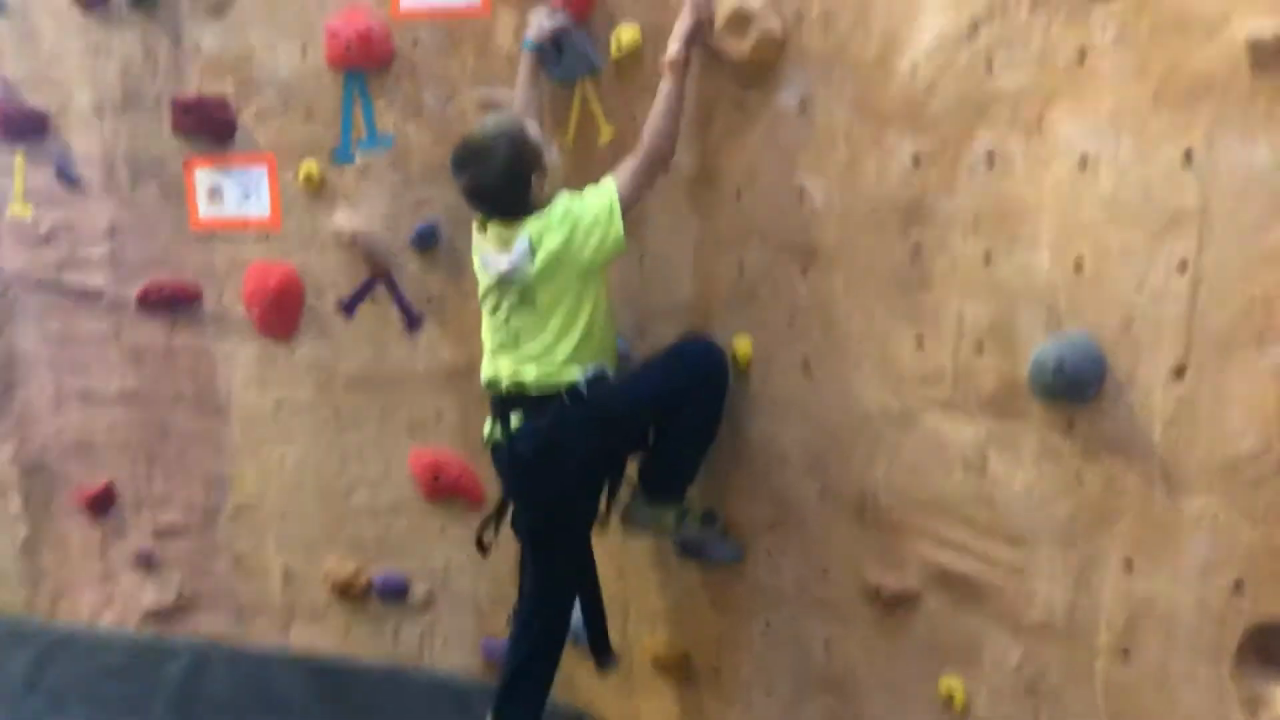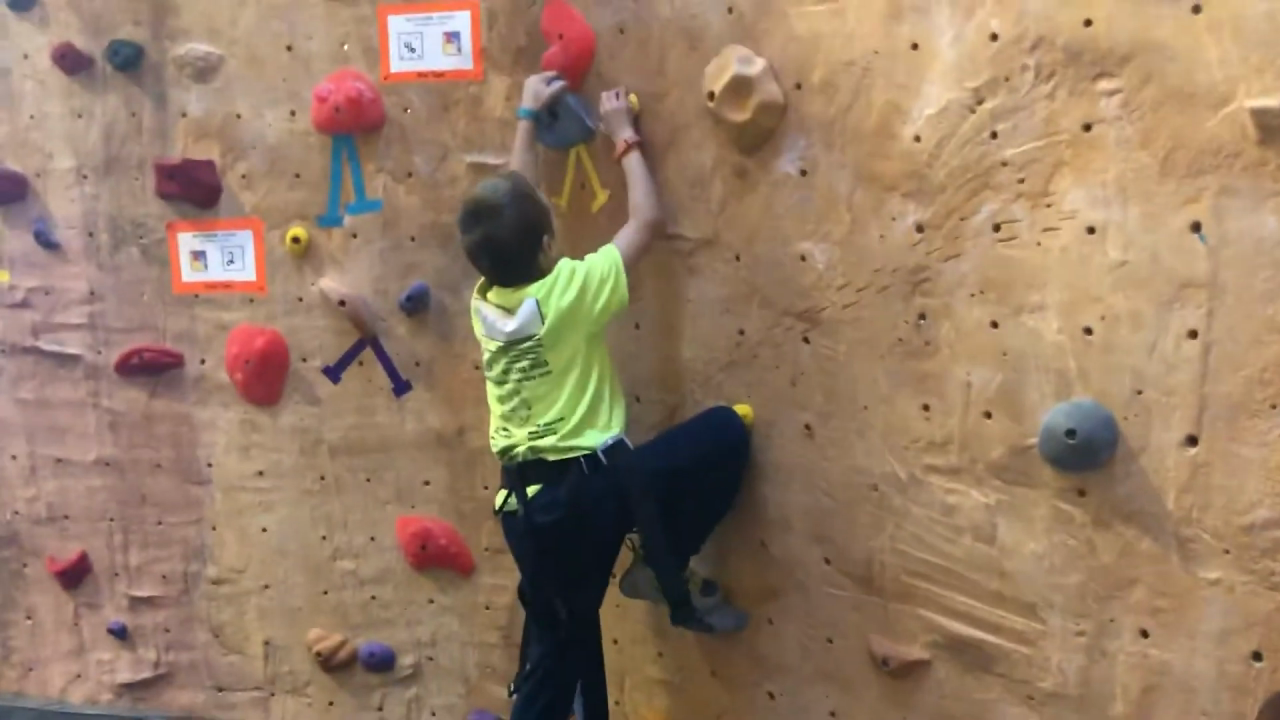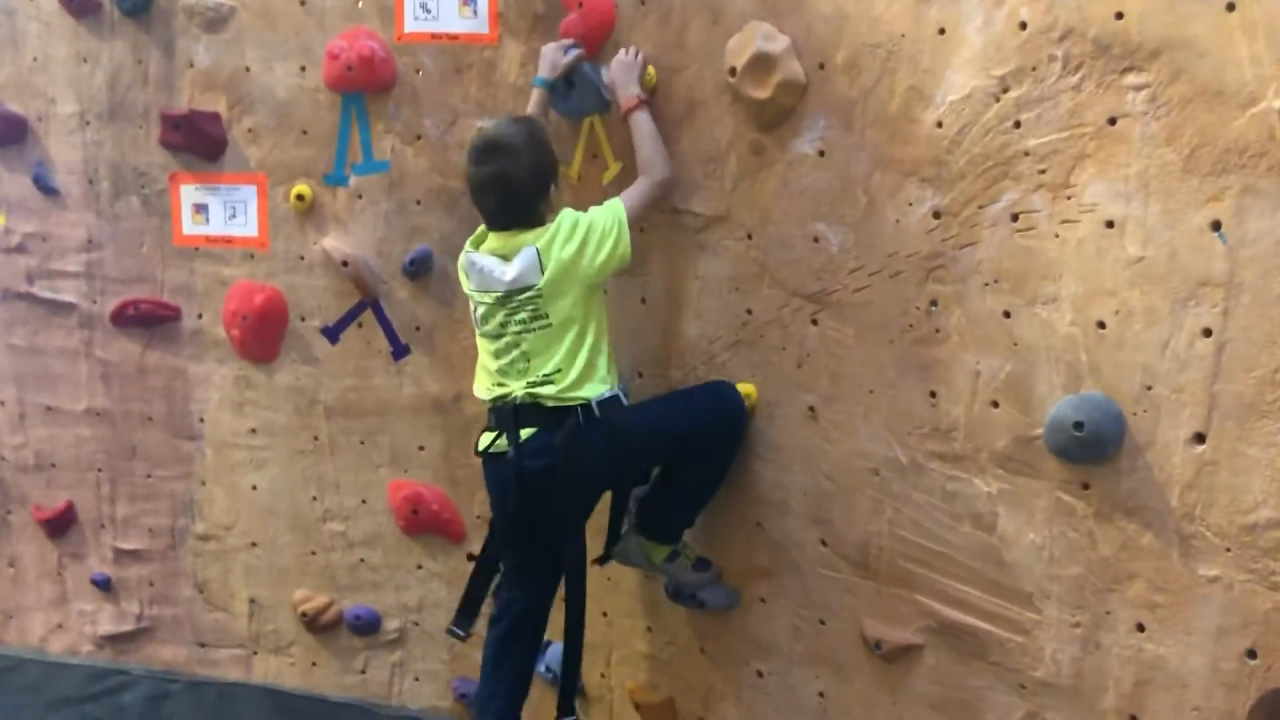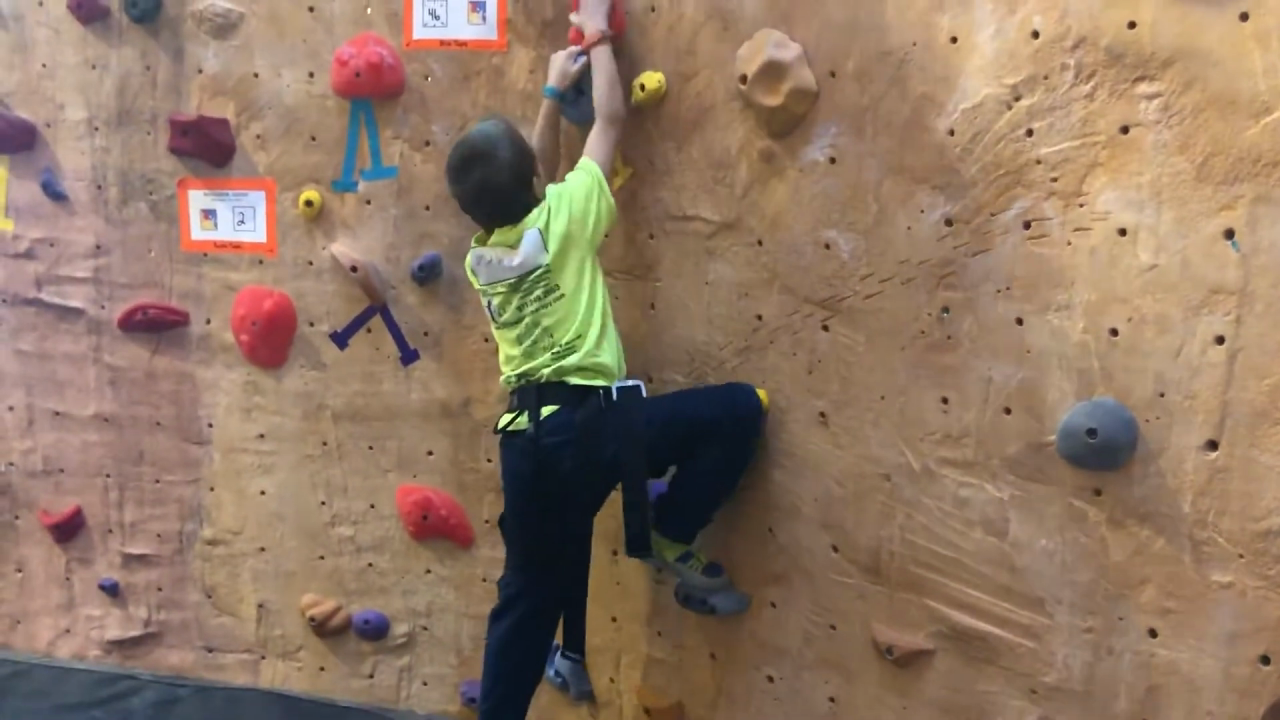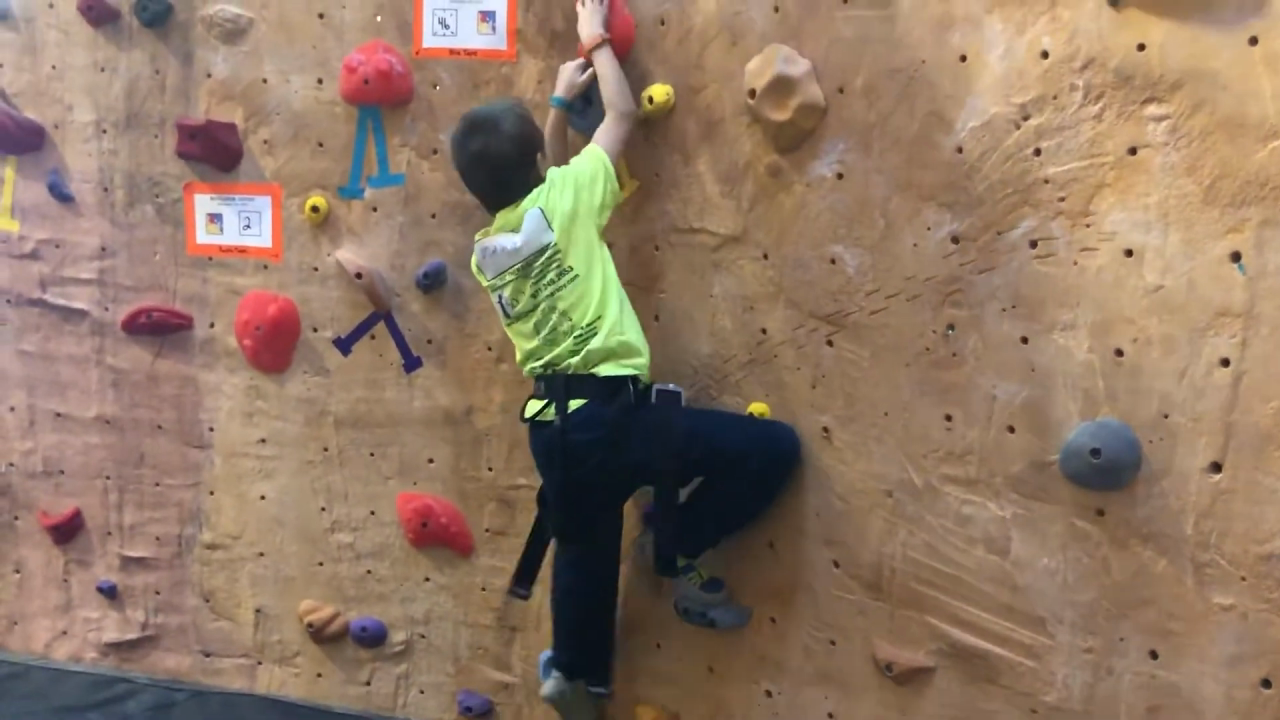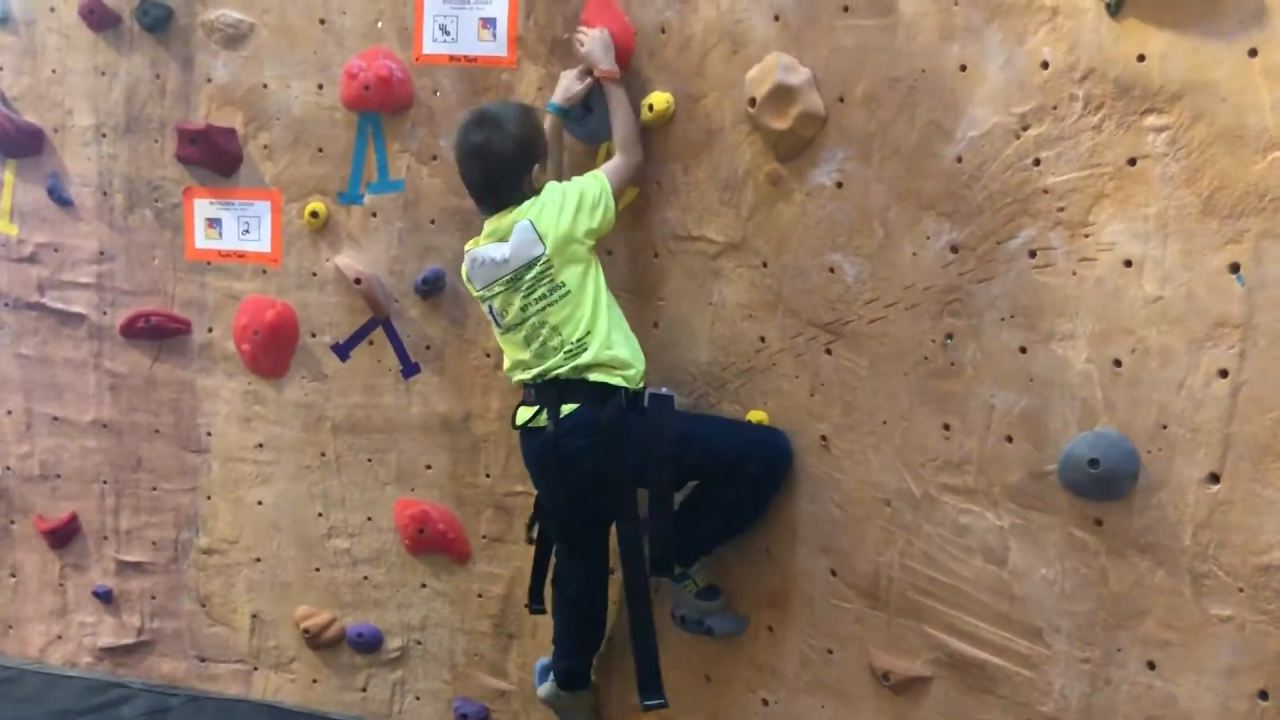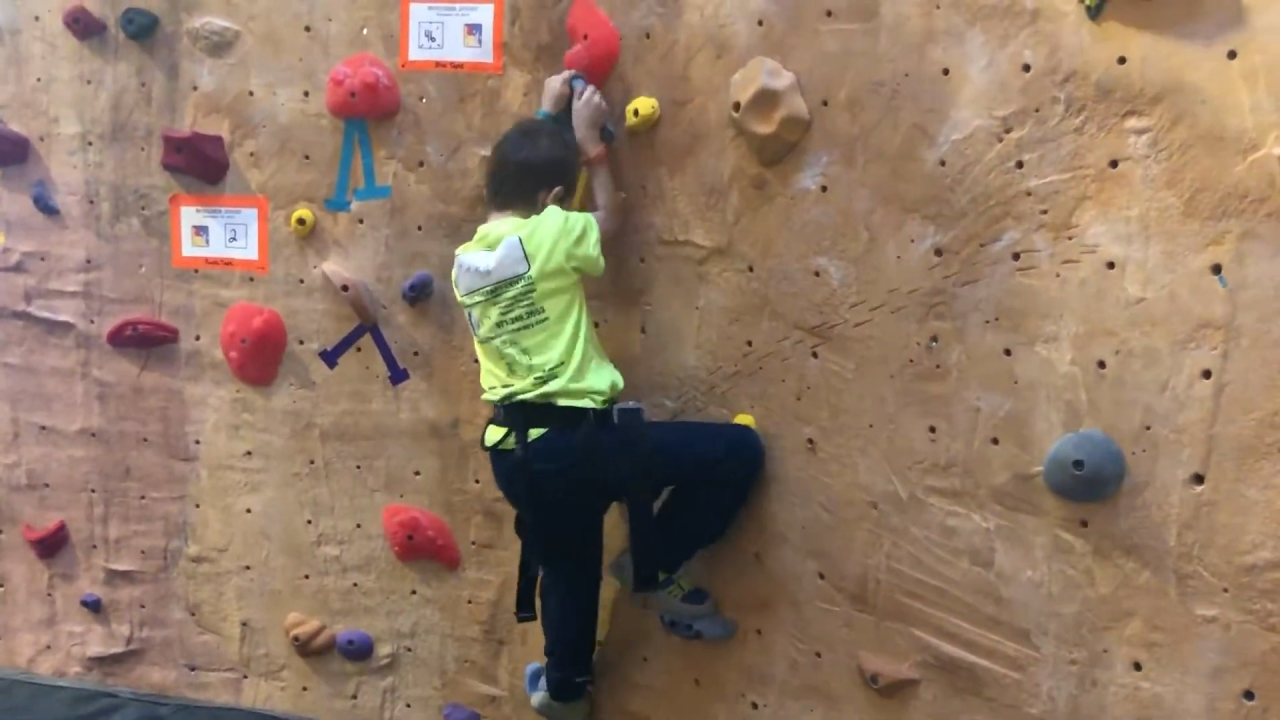
dt=0.4s
person 1, frame 1
left shoulder: (486, 232)
right shoulder: (563, 222)
left elbow: (518, 130)
right elbow: (651, 152)
left hip: (519, 436)
right hip: (573, 421)
left knee: (548, 579)
right knee: (700, 359)
right ankle: (658, 501)
person 1, frame 2
left shoulder: (484, 301)
right shoulder: (570, 290)
left elbow: (509, 209)
right elbow: (647, 219)
left wrist: (527, 118)
right wrist: (623, 134)
left hip: (526, 504)
right hip: (589, 489)
left knee: (554, 647)
right knee: (724, 432)
right ankle: (661, 569)
person 1, frame 3
left shoulder: (475, 254)
right shoulder: (573, 240)
left elbow: (506, 178)
right elbow: (657, 176)
left wrist: (541, 88)
right wrist: (630, 95)
left hip: (507, 452)
right hip: (578, 438)
left knee: (521, 598)
right knee: (721, 406)
right ankle: (652, 537)
person 1, frame 4
left shoulder: (479, 258)
right shoulder: (564, 217)
left elbow: (521, 188)
right elbow: (611, 119)
left wrist: (552, 93)
left hip: (528, 437)
right hip: (594, 423)
left knee: (528, 592)
right knee: (739, 408)
right ankle: (667, 536)
person 1, frame 5
left shoulder: (487, 251)
right shoulder: (562, 201)
right elbow: (623, 115)
left wrist: (560, 101)
left hip: (553, 425)
right hip: (614, 415)
left knee: (583, 555)
right knee: (774, 447)
right ankle: (678, 549)
person 1, frame 6
left shoulder: (476, 257)
right shoulder: (555, 214)
right elbow: (631, 157)
left wrist: (556, 112)
right wrist: (607, 71)
left hip: (543, 432)
right hip: (603, 420)
left knee: (581, 557)
right knee: (765, 452)
right ankle: (673, 560)
person 1, frame 7
left shoulder: (467, 259)
right shoulder: (548, 235)
left elbow: (520, 177)
right elbow: (609, 222)
left wrist: (546, 122)
right wrist: (588, 138)
left hip: (514, 450)
right hip: (577, 440)
left knee: (566, 567)
right knee: (738, 451)
right ankle: (650, 567)
